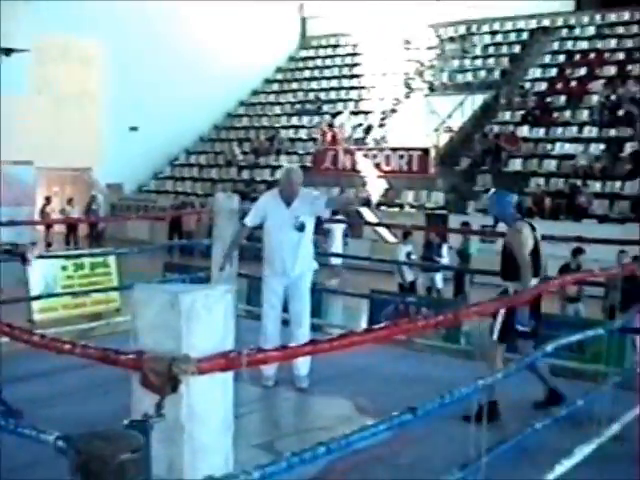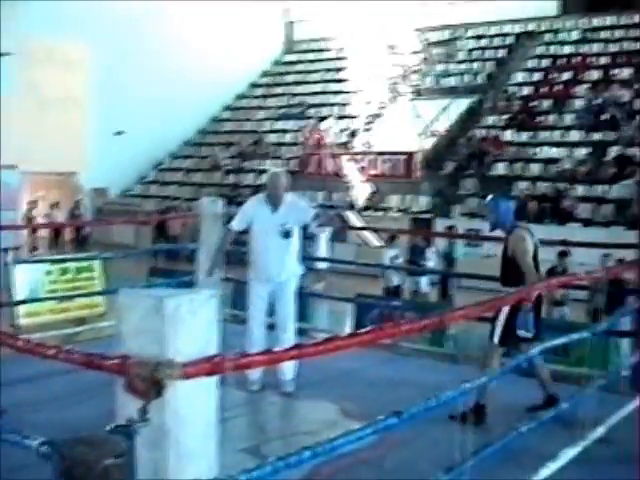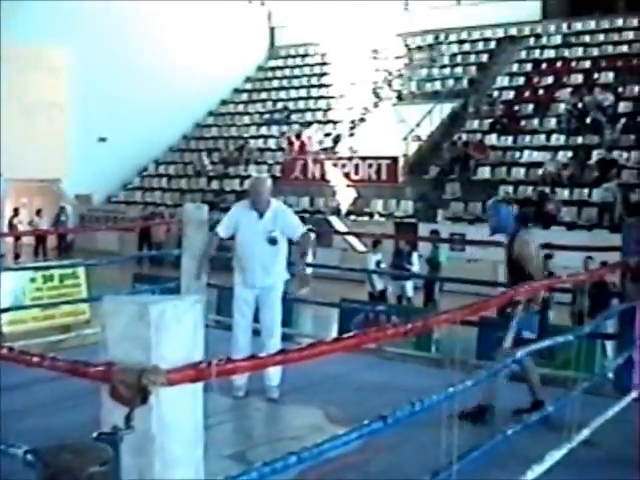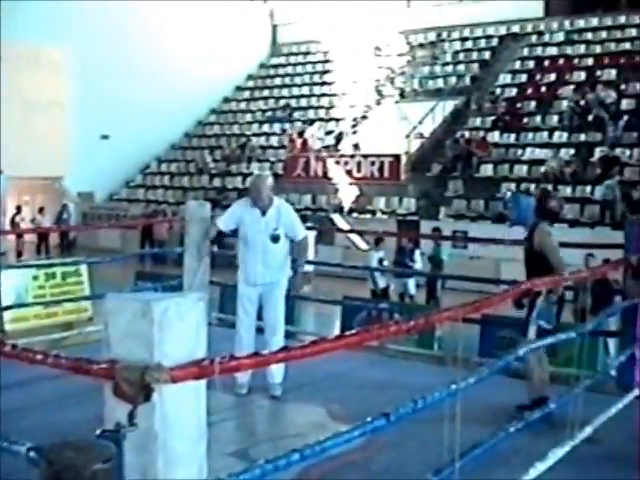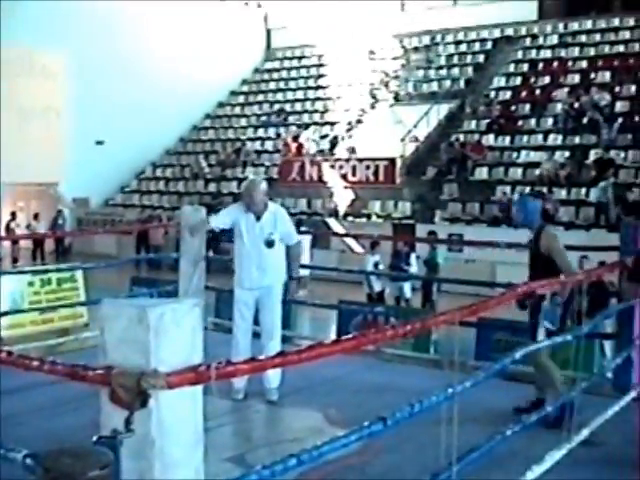
dt=0.1s
person 1, frame 1
left shoulder: (515, 231)
right shoulder: (524, 227)
left elbow: (525, 268)
left wrist: (520, 303)
left hip: (518, 294)
left knee: (496, 350)
right knee: (524, 346)
left ankle: (490, 407)
right ankle: (553, 392)
person 1, frame 2
left shoulder: (516, 237)
right shoulder: (520, 233)
left elbow: (530, 274)
left wrist: (526, 308)
left hip: (520, 301)
right hip: (525, 299)
left knee: (493, 353)
right knee: (526, 350)
left ankle: (478, 408)
right ankle: (550, 397)
person 1, frame 3
left shoulder: (521, 240)
right shoulder: (517, 238)
left elbow: (538, 277)
left wrist: (530, 309)
left hip: (527, 305)
right hip: (521, 303)
left knee: (502, 354)
right knee: (521, 355)
left ankle: (484, 407)
right ankle: (538, 401)
person 1, frame 4
left shoulder: (540, 232)
right shoulder: (534, 231)
left elbow: (560, 267)
left wrist: (551, 298)
left hip: (546, 295)
right hip: (540, 293)
right knee: (535, 349)
left ankle: (536, 399)
right ankle: (540, 397)
person 1, frame 5
left shoulder: (547, 236)
right shoulder: (537, 236)
left elbow: (568, 271)
right wrist: (529, 295)
right hip: (541, 299)
left knee: (541, 355)
right knee: (536, 352)
left ankle: (564, 403)
right ankle: (540, 400)
person 2, frame 1
left shoulder: (309, 199)
right shoulder: (267, 200)
left elbow: (330, 203)
right elbow: (247, 226)
left wrist: (345, 201)
right wrist: (230, 251)
left hip: (301, 271)
right hip: (273, 270)
left knee: (300, 321)
right knee: (270, 320)
left ankle: (301, 372)
right ankle: (268, 370)
person 2, frame 2
left shoulder: (296, 205)
right shoulder: (253, 205)
left elbow: (316, 217)
right elbow: (233, 230)
left wrist: (327, 219)
right wrist: (218, 255)
left hip: (286, 276)
right hip: (259, 275)
left knee: (286, 326)
right knee: (255, 324)
left ankle: (287, 377)
right ankle: (254, 375)
person 2, frame 3
left shoulder: (282, 212)
right shoulder: (239, 210)
left elbow: (303, 236)
right elbow: (218, 234)
left wrist: (301, 258)
right wrist: (204, 258)
left hip: (272, 282)
right hip: (244, 281)
left knee: (271, 331)
right knee: (241, 330)
left ankle: (272, 383)
right ankle: (239, 380)
person 2, frame 4
left shoulder: (284, 210)
right shoulder: (241, 207)
left elbow: (301, 239)
right elbow: (219, 225)
left wrist: (299, 265)
left hip: (275, 279)
right hip: (248, 278)
left knee: (275, 329)
right knee: (244, 328)
left ankle: (275, 380)
right ankle: (242, 378)
person 2, frame 5
left shoulder: (279, 215)
right shoulder: (236, 211)
left elbow: (293, 244)
right elbow: (214, 221)
left wrist: (294, 272)
left hip: (272, 283)
right hip: (244, 282)
left knee: (271, 334)
right knee: (241, 333)
left ankle: (272, 385)
right ankle: (239, 383)
